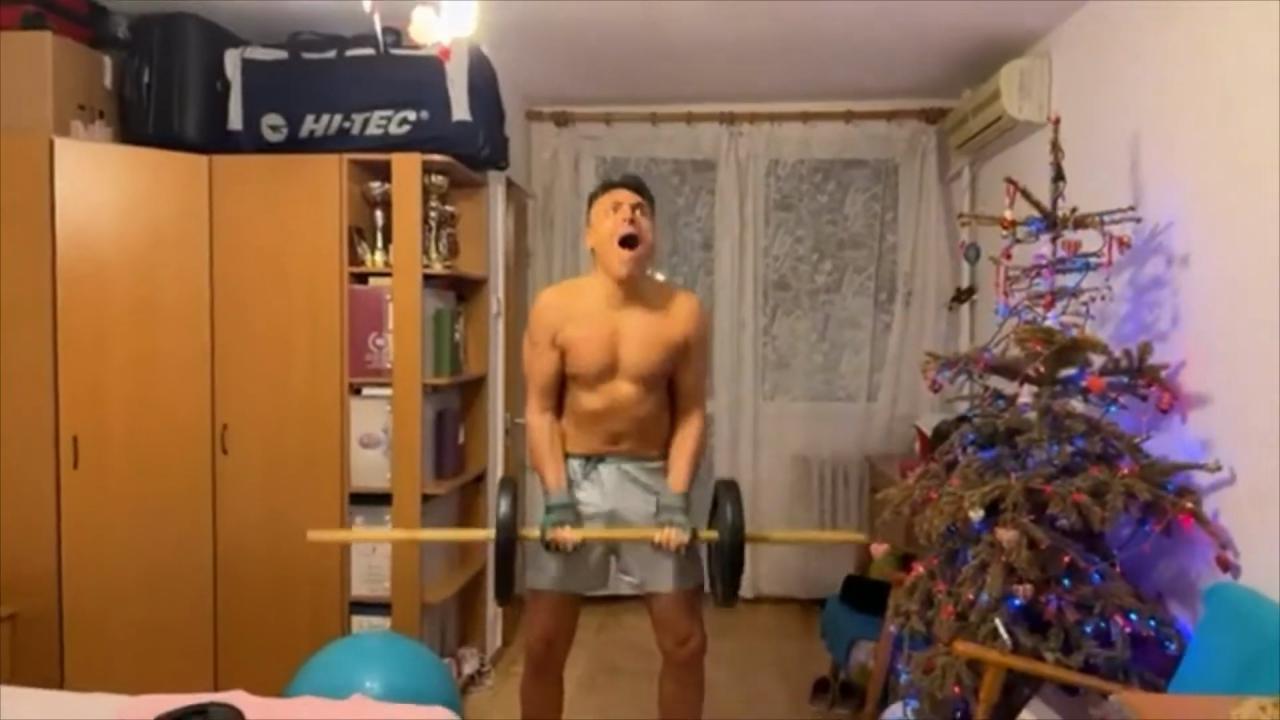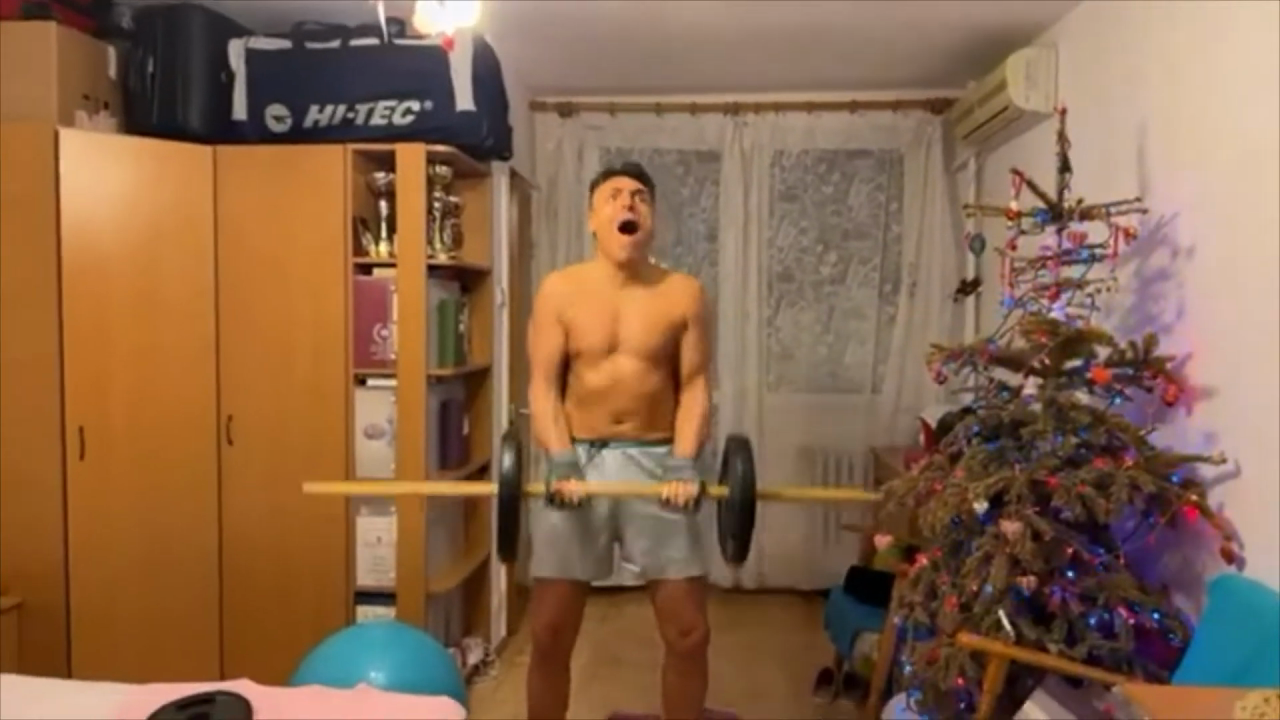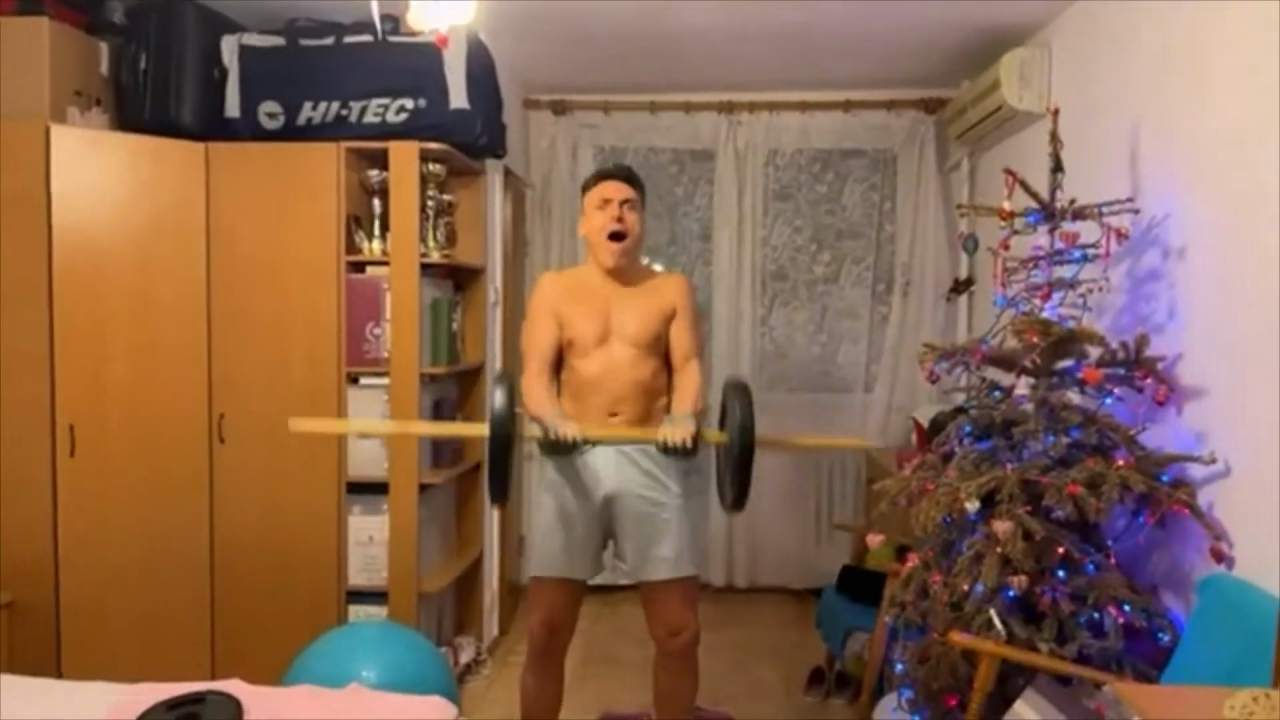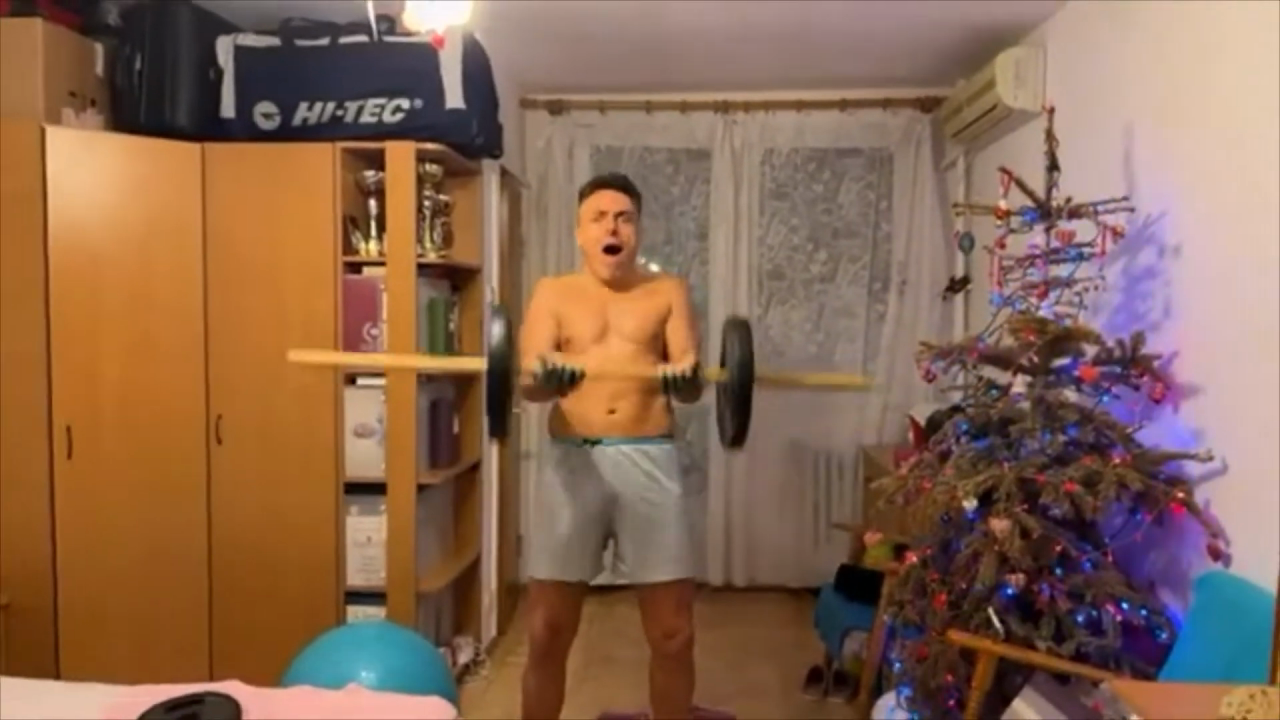
dt=0.1s
person 1, frame 1
left shoulder: (685, 311)
right shoulder: (554, 306)
left elbow: (690, 412)
right elbow: (541, 410)
left wrist: (676, 503)
right wrist: (557, 504)
left hip: (650, 479)
right hip: (577, 477)
left knee: (685, 644)
right knee: (542, 645)
person 1, frame 2
left shoulder: (683, 291)
right shoulder: (559, 288)
left elbow: (695, 384)
right elbow: (543, 385)
left wrist: (685, 466)
right wrist: (560, 466)
left hip: (655, 464)
right hip: (581, 464)
left knee: (689, 633)
right knee: (549, 633)
person 1, frame 3
left shoulder: (672, 288)
right shoulder: (554, 288)
left elbow: (687, 370)
right elbow: (536, 375)
left wrist: (683, 419)
right wrist: (551, 420)
left hip: (651, 464)
right hip: (573, 463)
left knee: (679, 632)
right knee: (545, 631)
person 1, frame 4
left shoulder: (668, 293)
right shoulder: (551, 293)
left elbow: (690, 384)
right elbow: (530, 384)
left wrist: (684, 372)
right wrist: (547, 373)
left hip: (651, 464)
right hip: (573, 465)
left knee: (674, 635)
right knee: (547, 634)
